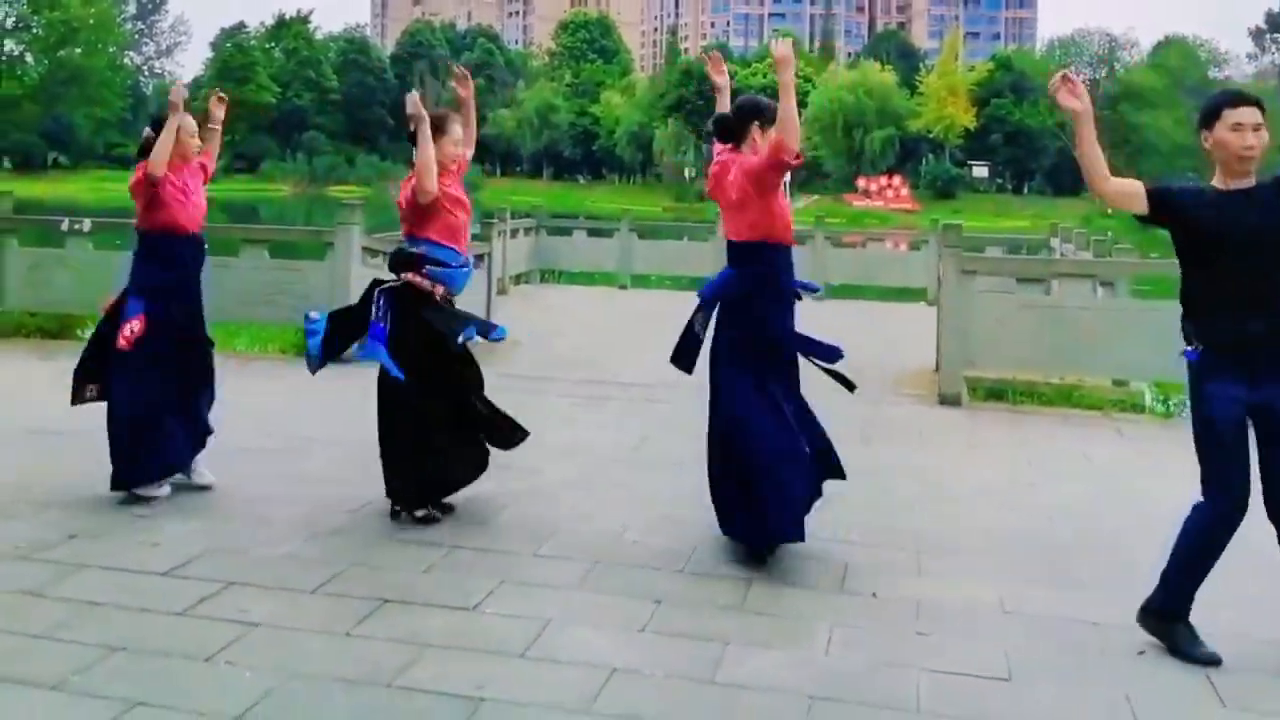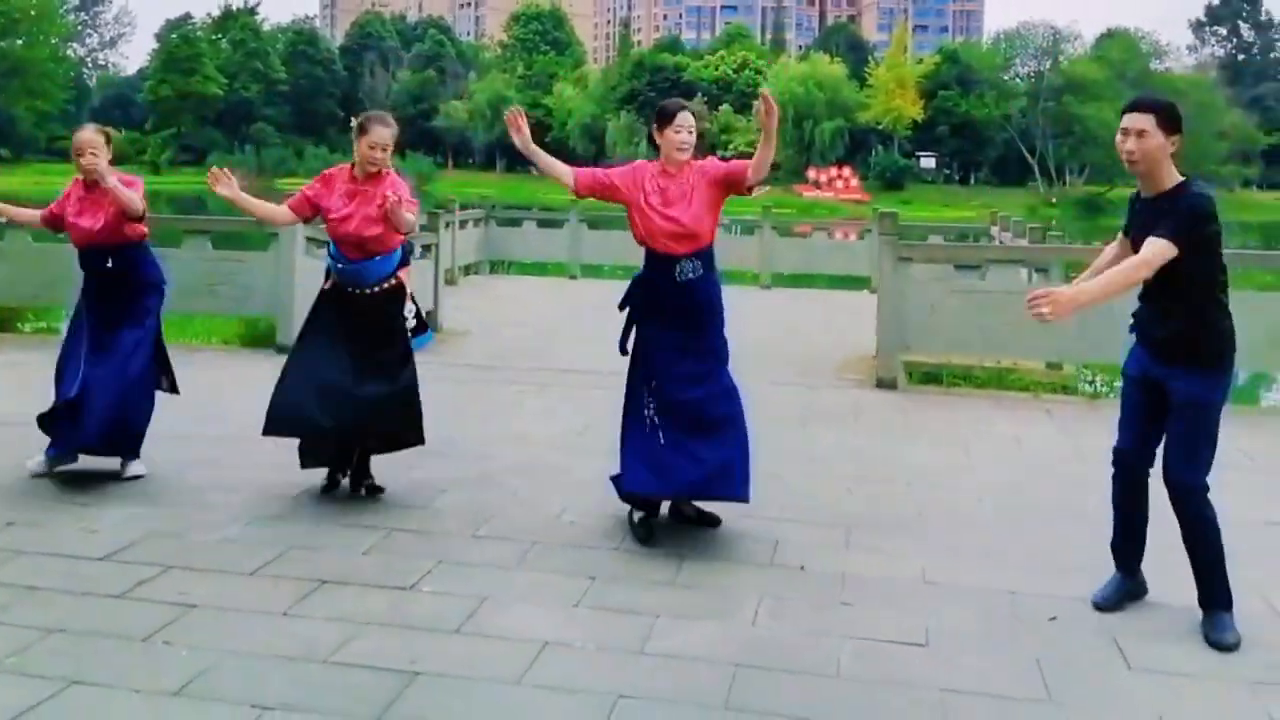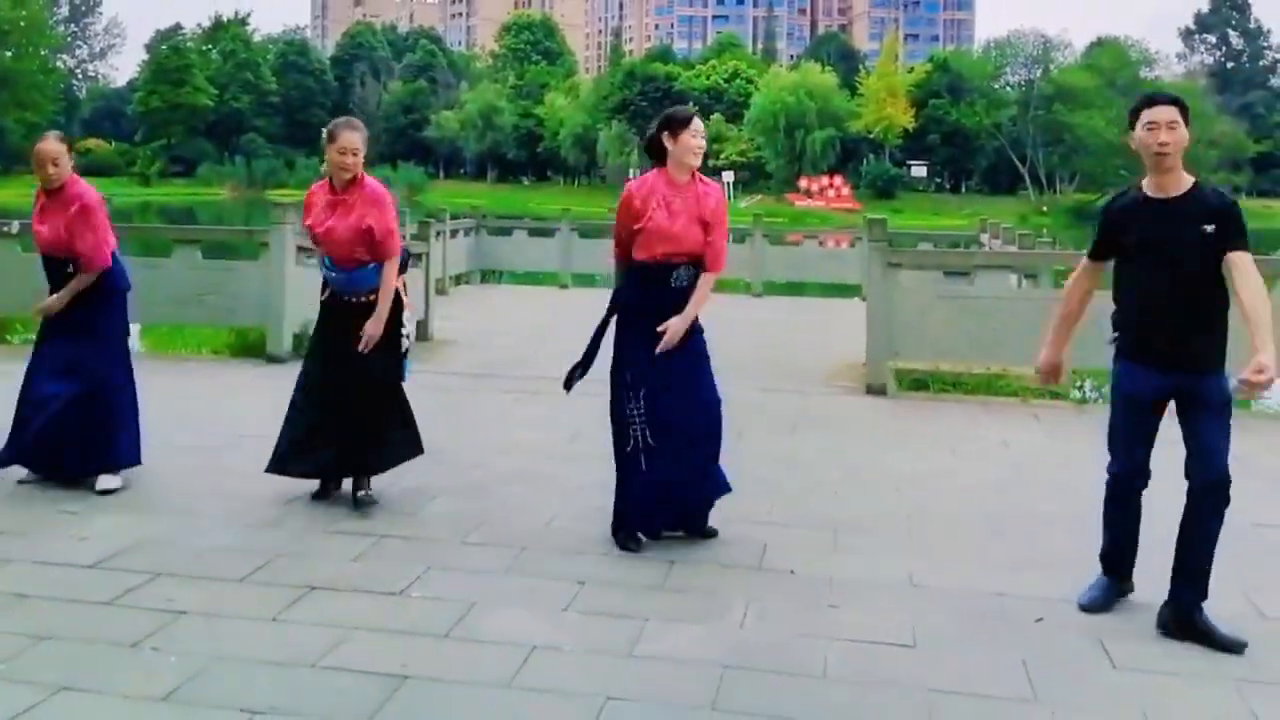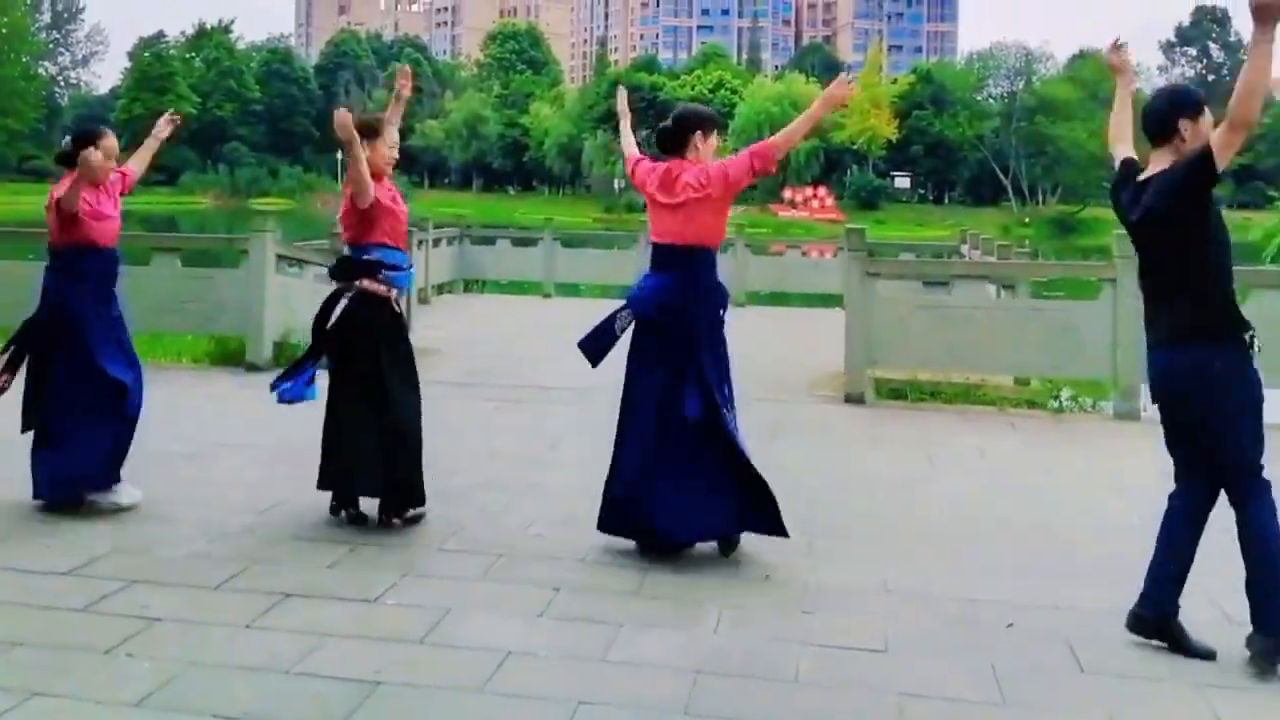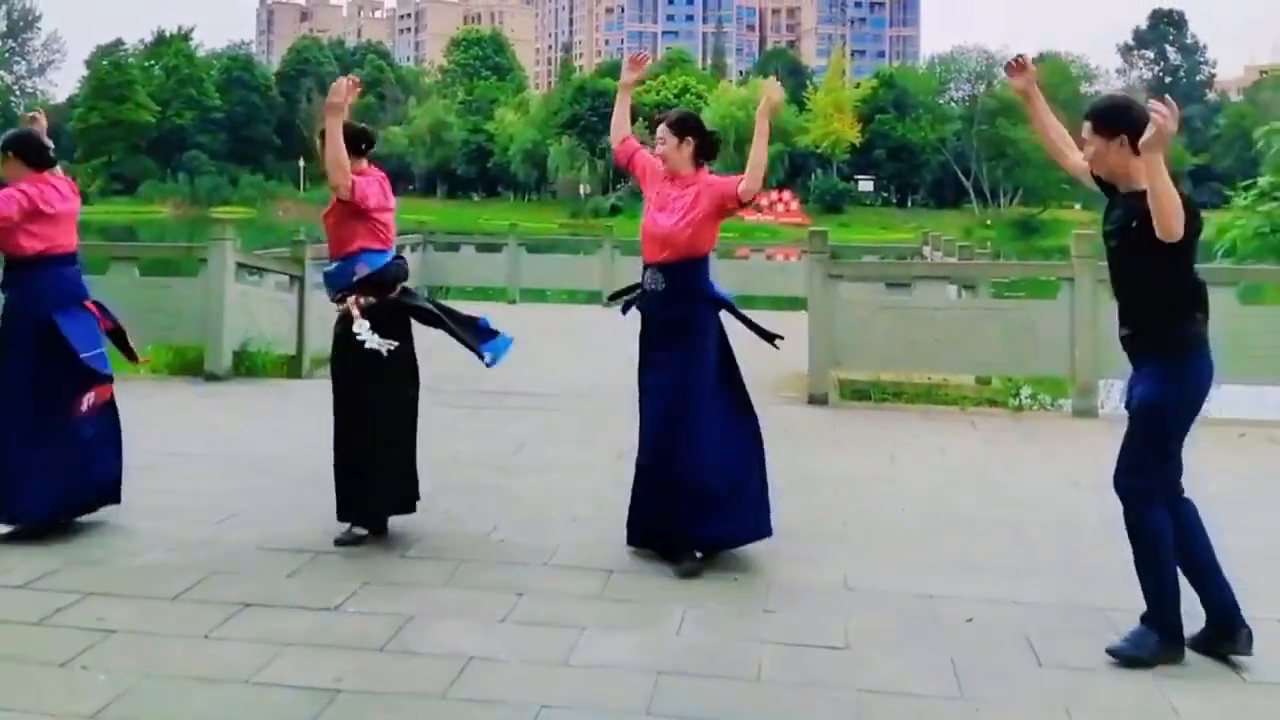
dt=0.5s
person 1, frame 1
right shoulder: (1188, 202)
right elbow: (1106, 185)
right wrist: (1083, 116)
right hip: (1220, 373)
right knee: (1225, 500)
right ankle: (1166, 612)
person 1, frame 2
left shoulder: (1193, 206)
right shoulder: (1141, 201)
left elbow: (1143, 266)
left wrist: (1073, 298)
right wrist: (1074, 289)
left hip: (1200, 363)
right hip: (1149, 351)
left knee: (1184, 481)
right knee: (1127, 459)
left ankle: (1218, 604)
right ankle: (1128, 572)
person 1, frame 3
left shoulder: (1218, 207)
right shoulder: (1120, 210)
right elbow: (1084, 279)
right wrist: (1054, 345)
left hip: (1202, 368)
right hip: (1137, 364)
left knee: (1211, 481)
right knee: (1126, 475)
left ankle: (1184, 608)
right ankle: (1115, 574)
person 1, frame 4
left shoulder: (1133, 190)
right shoulder: (1184, 183)
left elbow: (1120, 141)
left wrist: (1123, 82)
left hip: (1168, 360)
right hip: (1216, 355)
left knee: (1195, 483)
left ankle: (1155, 608)
person 1, frame 5
left shoulder: (1163, 202)
right shoulder: (1126, 193)
left elbow: (1171, 228)
right elbow: (1065, 151)
left wrist: (1158, 153)
right wrist: (1029, 95)
left hip: (1172, 366)
right hip: (1163, 364)
left knee: (1139, 486)
right knee: (1162, 491)
left ankle: (1163, 630)
right ankle: (1224, 622)
person 2, frame 1
left shoulder: (726, 167)
right shoulder: (757, 171)
left elbow: (724, 137)
right elbow: (788, 147)
left wrist: (723, 89)
right wrist: (786, 75)
left hip: (738, 297)
right hip: (760, 300)
left knee: (746, 405)
right knee: (764, 410)
left ankle: (755, 520)
right ankle: (765, 523)
person 2, frame 2
left shoulder: (712, 173)
right shoulder: (635, 177)
left elbow: (754, 174)
right elbow: (577, 180)
left wrist: (768, 133)
right wrist: (529, 148)
left hip: (702, 301)
right hip: (659, 302)
left knee: (708, 396)
right knee: (658, 396)
left ankle: (681, 495)
right ankle: (644, 500)
person 2, frame 3
left shoulder: (712, 195)
right shoulder: (638, 190)
left elbow: (713, 265)
right elbow: (622, 247)
left wrist: (686, 319)
right wrist: (623, 298)
left hip: (683, 314)
right hip: (640, 310)
left knee: (695, 407)
right knee: (640, 411)
left ankle: (685, 510)
right ankle: (633, 517)
person 2, frame 4
left shoulder: (652, 177)
right shoulder: (717, 176)
left elbow: (629, 154)
right elbow: (772, 147)
left wrist: (625, 114)
right wrist: (822, 106)
left hip: (654, 299)
right hip: (699, 299)
left knee: (654, 413)
right knee: (709, 411)
left ankle: (653, 525)
right ankle: (721, 522)
person 2, frame 5
left shoulder: (710, 190)
right shoulder: (656, 178)
left elbow: (749, 187)
right elbow: (620, 142)
left wrist: (764, 119)
right wrist: (625, 88)
left hip: (690, 319)
right hip: (660, 320)
left knee: (688, 426)
right knee: (661, 425)
left ankle: (697, 537)
right ankle: (672, 530)
person 3, frame 1
left shoulder: (446, 175)
right shoulder: (422, 187)
left elbow: (467, 150)
right elbow: (429, 189)
left wrist: (468, 101)
right wrist: (424, 122)
left hip: (426, 298)
right hip: (420, 297)
left knee: (437, 389)
right knee: (436, 391)
left ankle: (420, 491)
right ankle: (415, 497)
person 3, frame 2
left shoulder: (395, 186)
right shoulder: (329, 181)
left elbow: (409, 227)
right elbow: (285, 215)
left wrist: (404, 216)
right wrist: (236, 196)
left hip: (385, 297)
right hip: (339, 292)
left knee: (376, 380)
right knee: (322, 372)
left ankle: (360, 468)
right ankle: (333, 462)
person 3, frame 3
left shoulder: (376, 196)
right shoulder: (315, 196)
left elbow: (391, 260)
left wrist: (380, 317)
left hip: (377, 300)
right hip: (336, 301)
left knee: (369, 387)
right knee: (323, 385)
left ankle: (361, 476)
right ankle: (331, 472)
person 3, frame 4
left shoulder: (376, 182)
right shoulder: (368, 190)
left elbow: (381, 138)
right elbow: (365, 191)
left wrist: (400, 97)
right wrist: (350, 139)
left hip: (361, 301)
right hip: (373, 303)
left knee: (353, 395)
right knee: (392, 400)
left ankle: (345, 495)
right ankle: (394, 502)
person 3, frame 5
left shoulder: (362, 188)
right shoulder: (371, 179)
left elbow: (338, 180)
right elbow: (342, 168)
left wrist: (334, 117)
right wrist: (335, 115)
left hip: (369, 311)
right hip: (382, 306)
left knee: (365, 412)
right knee: (387, 407)
left ankle: (369, 515)
right ankle: (381, 505)
person 4, frame 1
left shoulder: (186, 173)
right shoulder: (151, 177)
left elbow: (207, 160)
right elbow: (153, 171)
left wrist: (215, 121)
right wrist: (174, 116)
left hip: (181, 288)
right hip: (156, 287)
left knee: (189, 373)
right knee: (145, 374)
left ankle: (180, 457)
right ankle: (139, 473)
person 4, frame 2
left shoulder: (126, 183)
right shoulder: (72, 192)
left elbow: (137, 211)
right elbow: (49, 218)
left wrist: (109, 179)
left hip: (136, 285)
right hip: (98, 288)
left knee: (132, 368)
right knee: (78, 365)
left ankle: (129, 451)
right ankle: (65, 446)
person 4, frame 3
left shoulder: (86, 200)
right shoulder: (44, 195)
left elbow: (95, 263)
left wrist: (62, 299)
right wrist: (55, 297)
left hip: (100, 294)
right hip: (65, 293)
left knee: (101, 376)
right knee: (52, 374)
left ankle: (110, 462)
right ankle: (49, 459)
person 4, frame 4
left shoulder: (103, 187)
right shoulder: (72, 191)
left elbow: (127, 175)
right elbow: (62, 201)
left wrist: (159, 134)
right wrist: (81, 178)
left hip: (94, 300)
right hip: (75, 301)
left knee: (86, 385)
right knee: (96, 386)
left ankle: (61, 481)
right ankle: (93, 482)
person 4, frame 5
right shoulder: (64, 190)
right wrist: (42, 133)
left hip: (35, 301)
right hip: (71, 299)
right knee: (80, 399)
right ankle: (77, 492)
